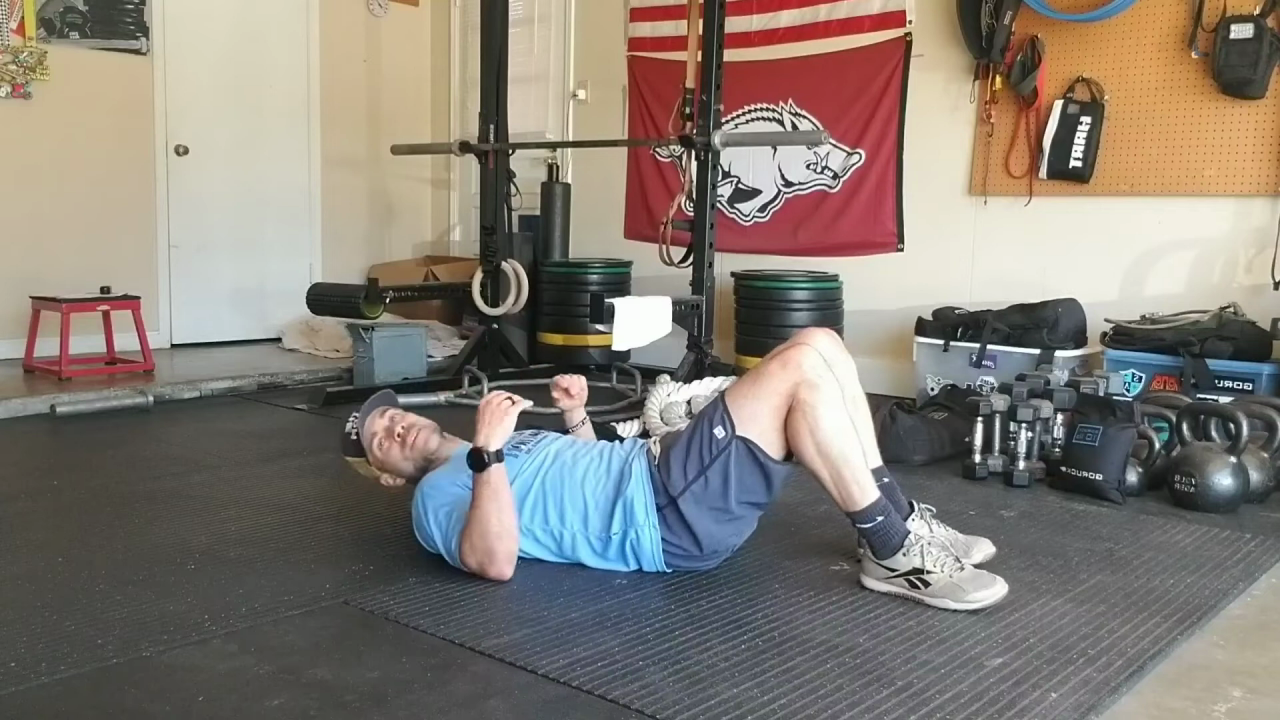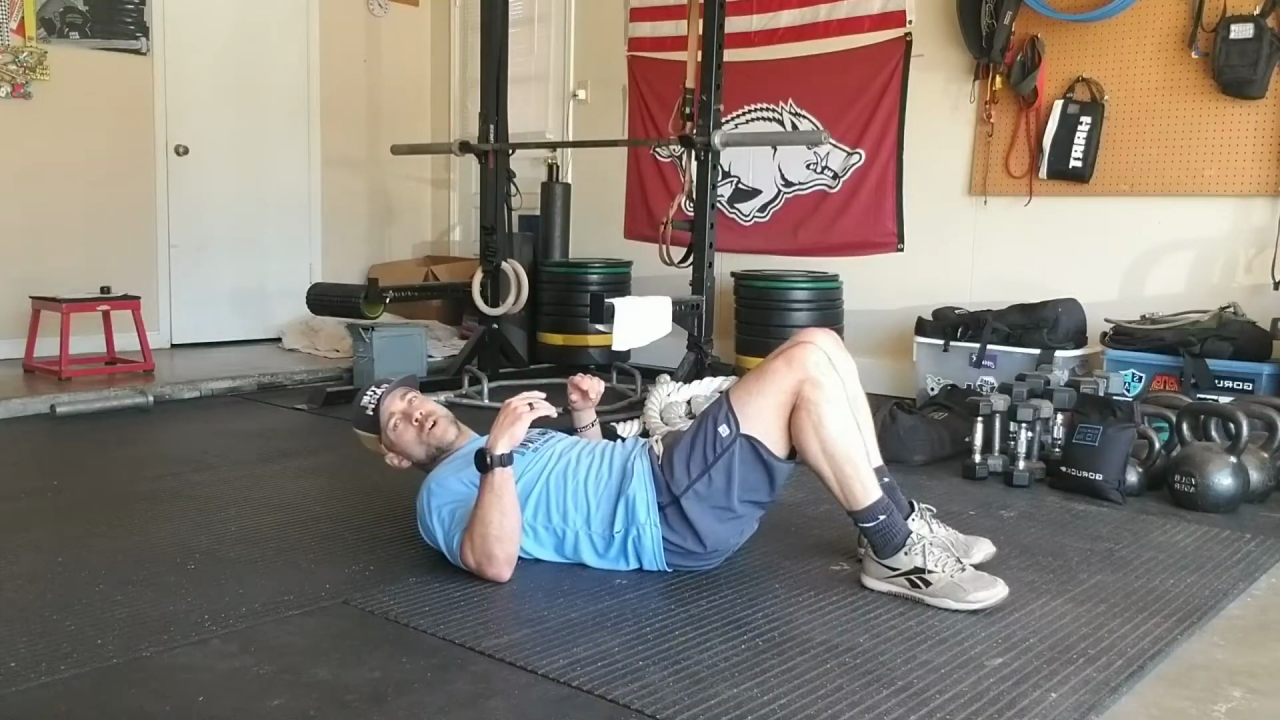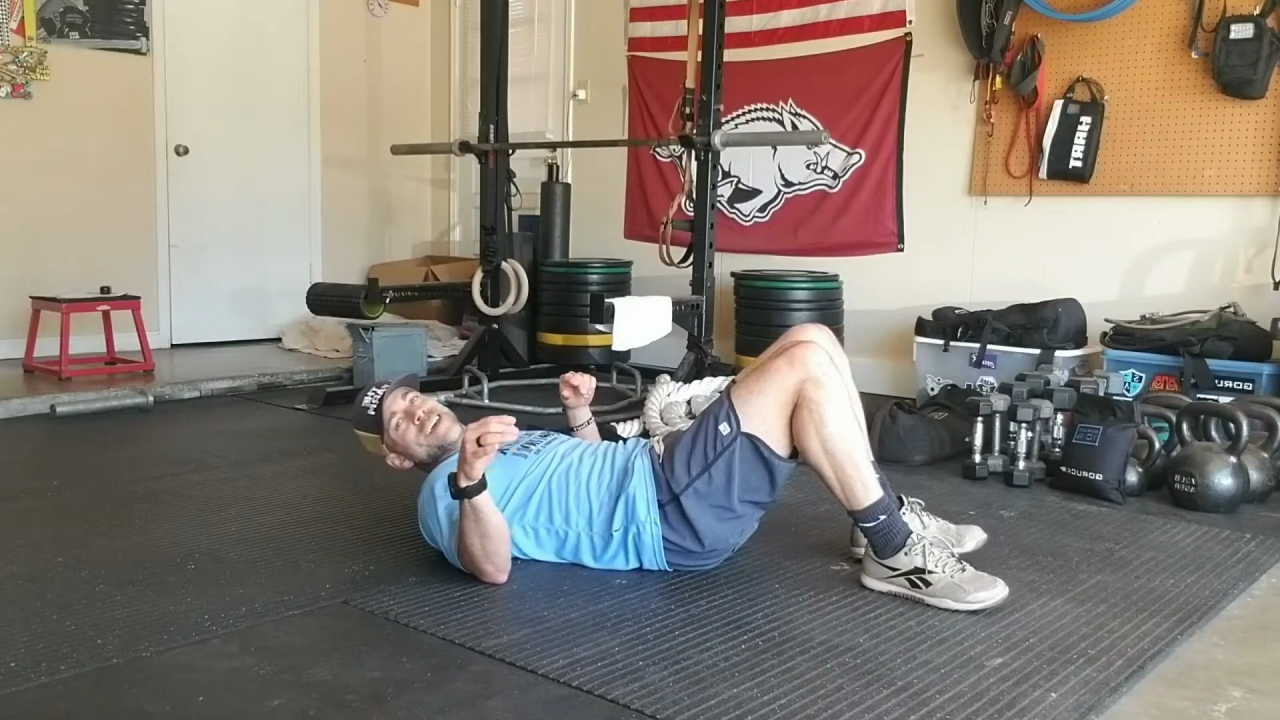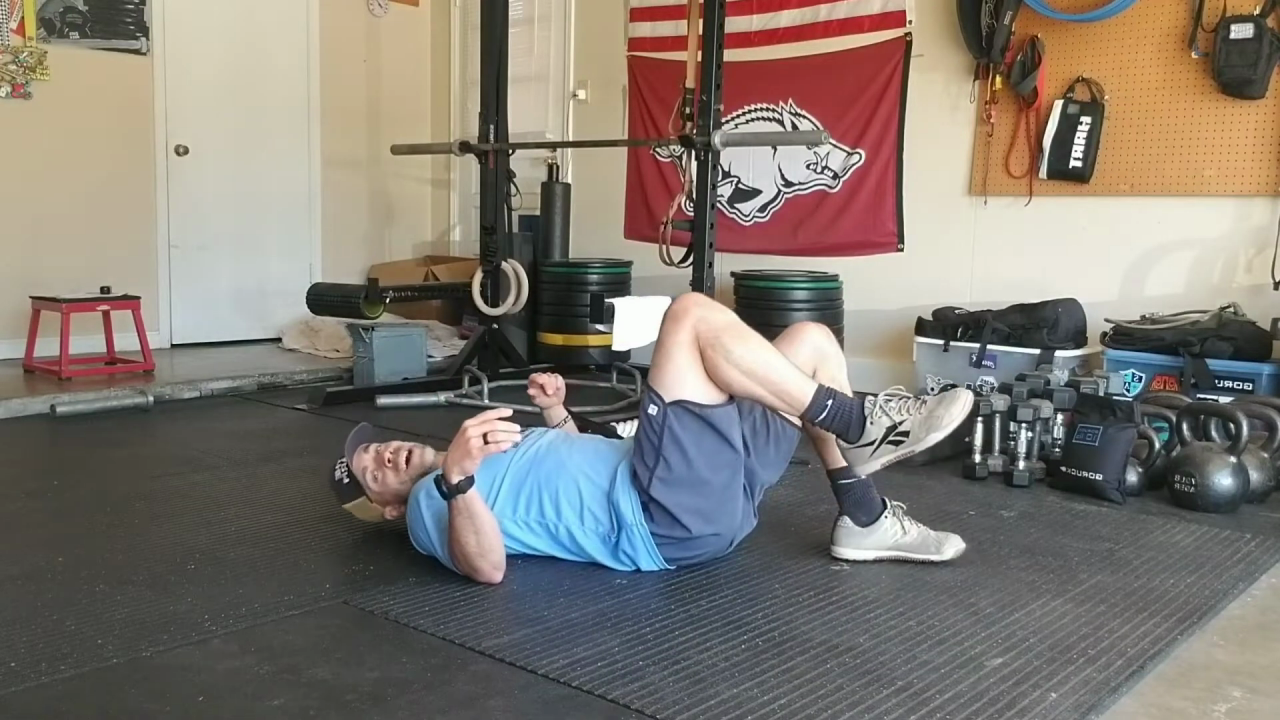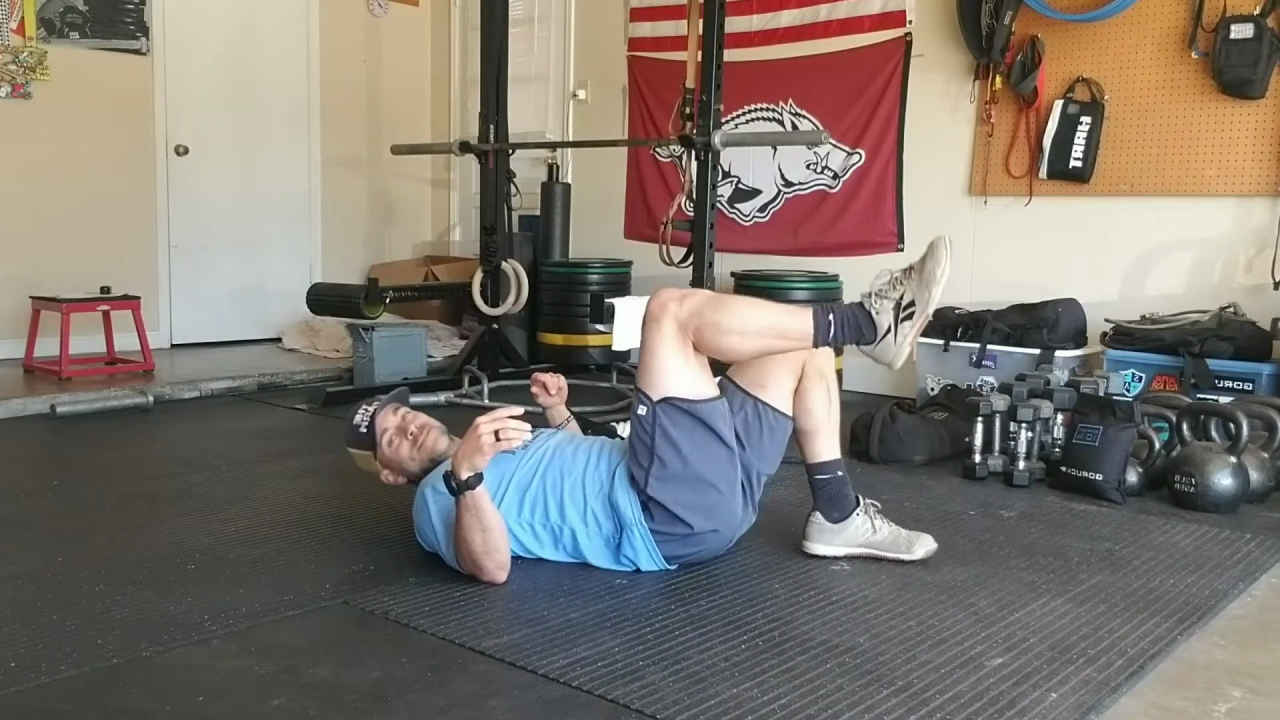
dt=1s
person 1, frame 1
left shoulder: (480, 462)
right shoulder: (437, 498)
right elbow: (497, 563)
left wrist: (574, 416)
right wrist: (486, 450)
left hip: (658, 471)
right hip: (668, 520)
left knee: (820, 345)
right knee: (803, 368)
left ankle: (896, 516)
right ankle: (894, 554)
person 1, frame 2
left shoulder: (493, 440)
right shoulder: (443, 491)
right elbow: (495, 564)
left wrist: (583, 416)
right wrist: (497, 453)
left hip: (660, 469)
right hip: (671, 518)
left knee: (819, 345)
right knee: (806, 367)
left ankle: (895, 516)
right ankle: (895, 552)
person 1, frame 3
left shoulder: (495, 445)
right shoulder: (441, 494)
right elbow: (493, 567)
left wrist: (578, 414)
right wrist: (467, 480)
left hip: (663, 470)
right hip: (672, 519)
left knee: (811, 339)
right knee: (808, 369)
left ankle: (886, 512)
right ankle: (896, 555)
person 1, frame 4
left shoulder: (473, 464)
right shoulder: (431, 504)
right elbow: (487, 567)
left wrist: (555, 414)
right wrist: (456, 477)
left hip: (706, 488)
right hip: (665, 519)
left knee: (812, 340)
right knee: (692, 314)
left ankle: (864, 520)
right ankle: (861, 428)
person 1, frame 5
left shoulder: (488, 453)
right shoulder: (438, 501)
right elbow: (490, 566)
left wrist: (557, 416)
right wrist: (465, 470)
left hip: (710, 490)
right hip: (670, 519)
left knee: (805, 347)
right knee: (672, 311)
left ankle: (838, 518)
right ankle: (871, 323)
